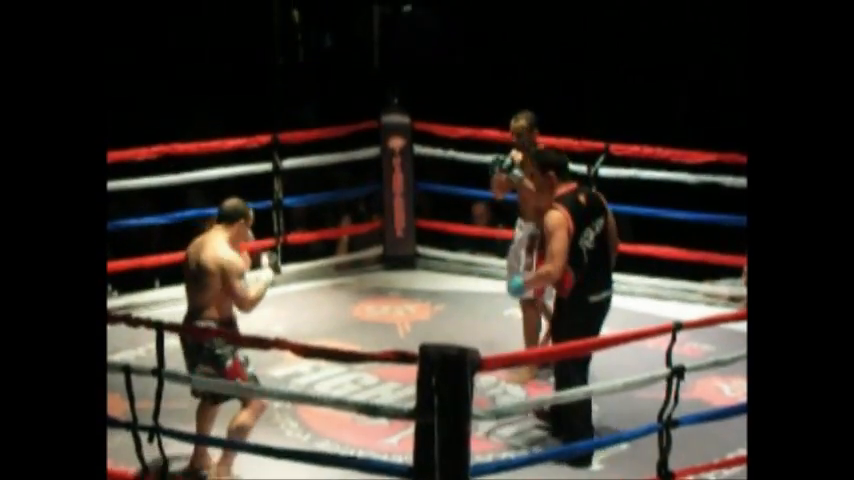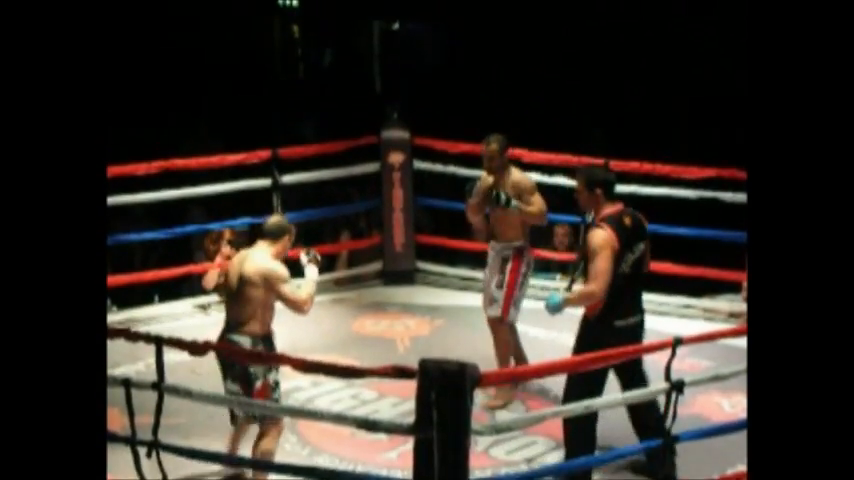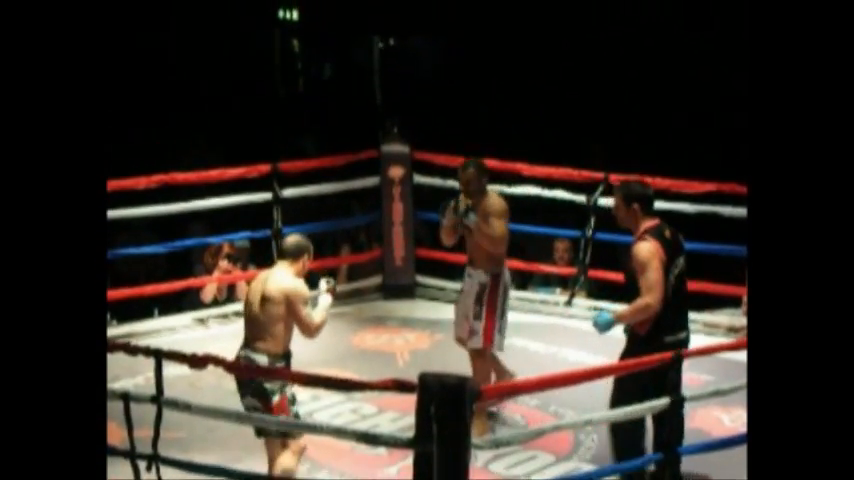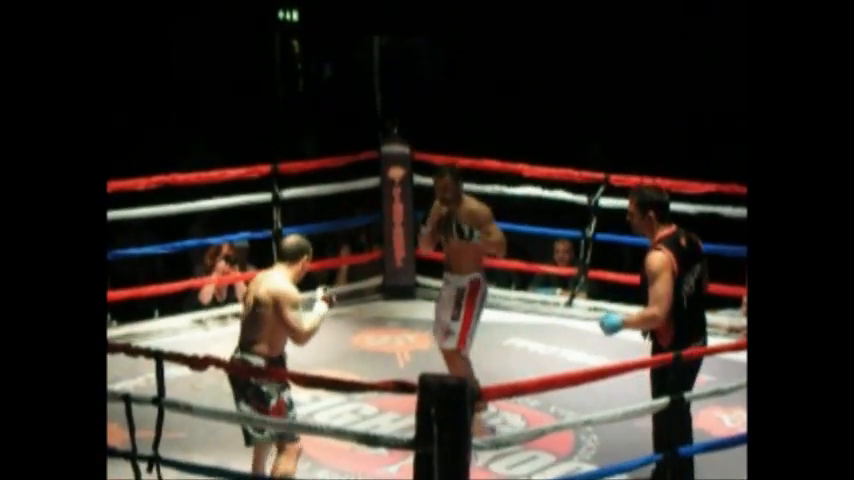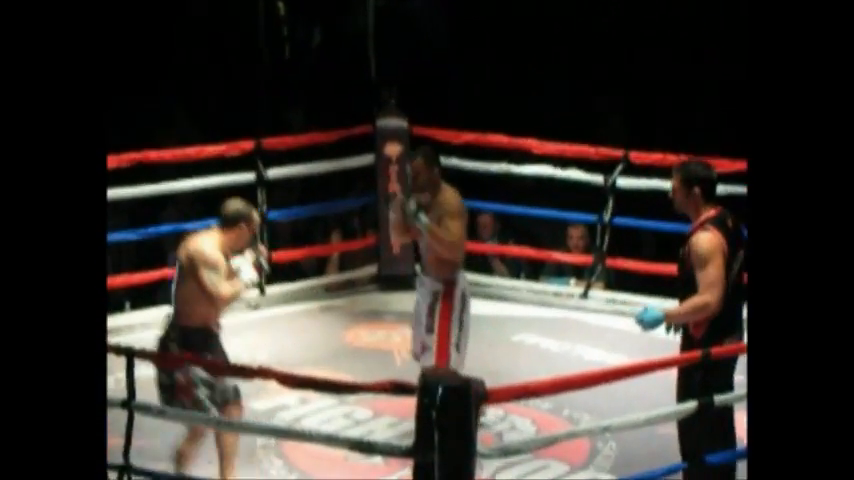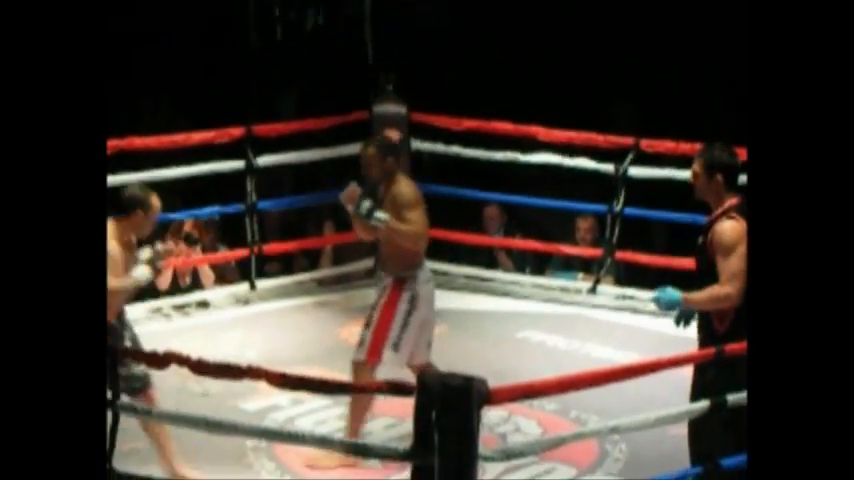
dt=0.4s
person 1, frame 1
left shoulder: (556, 214)
right shoulder: (595, 198)
left elbow: (552, 270)
right elbow: (613, 243)
left wrist: (522, 283)
left hip: (576, 301)
right hip: (601, 294)
left knee: (570, 368)
right knee: (574, 362)
right ankle: (561, 418)
person 1, frame 2
left shoulder: (600, 233)
right shoulder: (637, 220)
left elbow: (595, 290)
left wrist: (562, 300)
left hip: (604, 324)
right hip: (632, 318)
left knee: (580, 392)
right knee: (636, 386)
person 1, frame 3
left shoulder: (644, 246)
right shoulder: (671, 235)
left elbow: (650, 303)
left wrist: (613, 318)
left hip: (650, 341)
right hip: (677, 335)
left knee: (625, 408)
right knee: (668, 409)
person 1, frame 4
left shoulder: (658, 256)
right shoulder: (691, 241)
left elbow: (657, 314)
left wrist: (620, 322)
left hip: (673, 348)
right hip: (695, 340)
left knee: (670, 418)
right knee: (675, 413)
person 1, frame 5
left shoulder: (704, 237)
right shoulder: (729, 224)
left elbow: (709, 301)
left wrist: (664, 316)
right wrist: (681, 314)
left hip: (706, 343)
right hip: (728, 337)
left knee: (696, 424)
right knee: (718, 419)
person 1, frame 6
left shoulder: (728, 226)
right shoulder: (734, 215)
left elbow: (730, 293)
left wrist: (682, 300)
right wrist: (694, 303)
left hip: (725, 339)
right hip: (734, 336)
left knee: (708, 425)
right knee: (733, 420)
person 2, frame 1
right shoulder: (516, 156)
right elbow: (498, 192)
left wrist: (516, 174)
right wrist: (498, 173)
left hip: (539, 231)
right hip: (523, 226)
left knee: (528, 297)
right knee: (522, 288)
left ankle: (530, 362)
person 2, frame 2
left shoulder: (520, 181)
right shoulder: (485, 179)
left elbow: (542, 215)
right elbow: (475, 218)
left wrist: (511, 204)
right wrist: (473, 199)
left hip: (516, 252)
right hip: (496, 249)
left knee: (498, 317)
right knee: (497, 316)
left ankle: (506, 384)
right ankle: (521, 365)
person 2, frame 3
left shoulder: (495, 205)
right shoulder: (464, 200)
left elbow: (499, 244)
right elbow: (448, 240)
left wrist: (470, 218)
right wrist: (448, 218)
left hip: (491, 279)
right hip: (472, 275)
left knee: (478, 348)
right knee: (465, 337)
left ankle: (480, 416)
right ankle: (503, 375)
person 2, frame 4
left shoulder: (477, 210)
right shoulder: (439, 208)
left elbow: (501, 247)
right elbow: (426, 248)
left wrist: (471, 235)
right wrist: (429, 224)
left hip: (470, 284)
right hip: (450, 281)
left knee: (453, 350)
right knee: (448, 348)
left ankle: (471, 418)
right ankle: (475, 399)
person 2, frame 5
left shoulder: (449, 202)
right shoulder: (419, 198)
left elbow: (454, 250)
right elbow: (400, 238)
left wrist: (420, 220)
right wrist: (396, 215)
left hip: (446, 287)
right hip: (427, 283)
left knee: (437, 365)
right knee: (426, 356)
person 2, frame 6
left shoulder: (404, 193)
right shoulder: (383, 189)
left elbow: (418, 240)
right elbow: (367, 233)
left wrist: (377, 216)
right wrist: (353, 205)
left hip: (406, 287)
right hip: (407, 284)
left knee: (363, 365)
right knee: (418, 361)
person 3, frame 1
left shoulder: (197, 245)
right shoulder: (228, 257)
right elbow: (246, 303)
right wrist: (268, 273)
left hip: (193, 329)
right hip: (215, 335)
left knee: (212, 396)
right knee: (254, 402)
person 3, frame 2
left shoulder: (238, 260)
right shoulder: (270, 267)
right elbow: (302, 304)
right wrist: (311, 270)
left hip: (230, 342)
right hip: (251, 348)
left knee: (246, 408)
right knee: (272, 424)
person 3, frame 3
left shoulder: (261, 278)
right shoulder: (293, 286)
right elbow: (312, 329)
right wrist: (326, 297)
left hip: (249, 361)
right hip: (266, 368)
left knee: (275, 429)
right knee: (295, 444)
person 3, frame 4
left shoulder: (261, 279)
right shoulder: (285, 290)
right elbow: (301, 335)
right wrist: (322, 306)
left hip: (244, 363)
right hip: (261, 370)
left knee: (267, 430)
right knee: (290, 446)
person 3, frame 5
left shoulder: (213, 248)
right shoulder: (205, 249)
right elbow: (221, 297)
left wrist: (243, 264)
right wrist: (248, 275)
left hip: (205, 340)
right hip: (184, 344)
left knee: (232, 408)
right knee: (200, 427)
person 3, frame 6
left shoulder: (127, 239)
right shoulder: (106, 243)
right elbow: (110, 289)
left wrist: (149, 257)
right wrist: (141, 273)
left hip: (115, 326)
right hip: (108, 329)
left knee: (145, 398)
